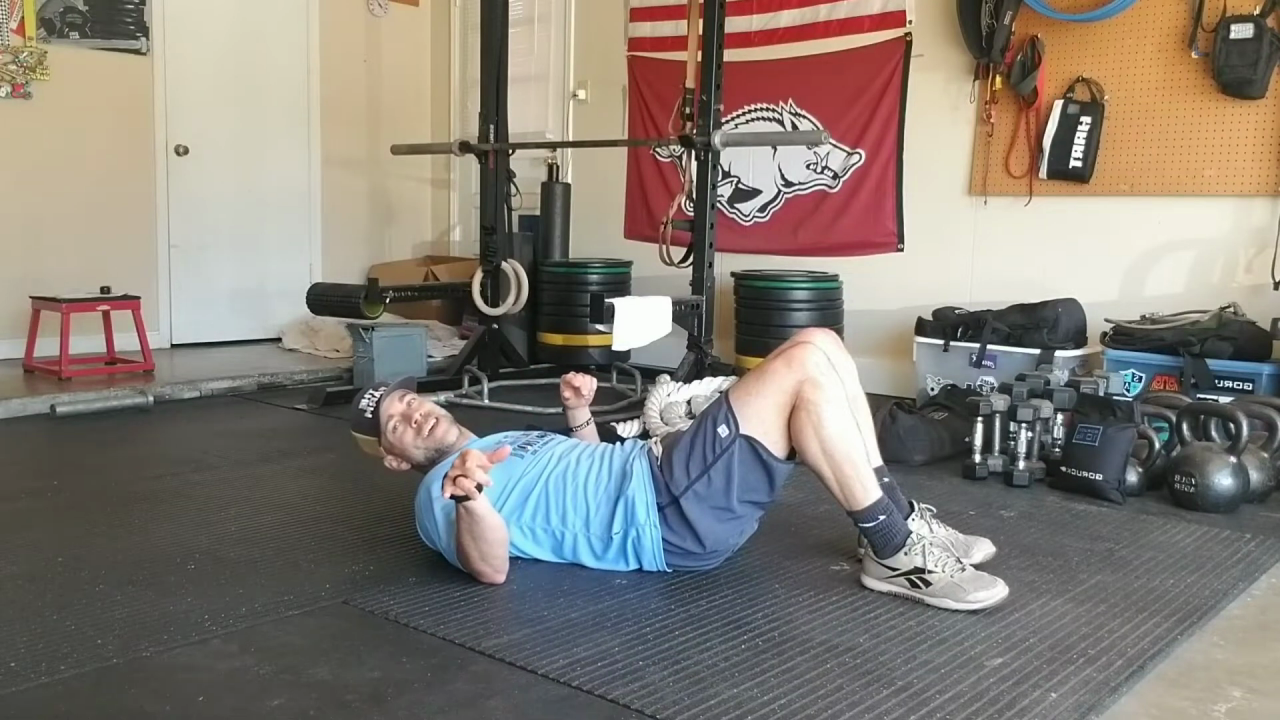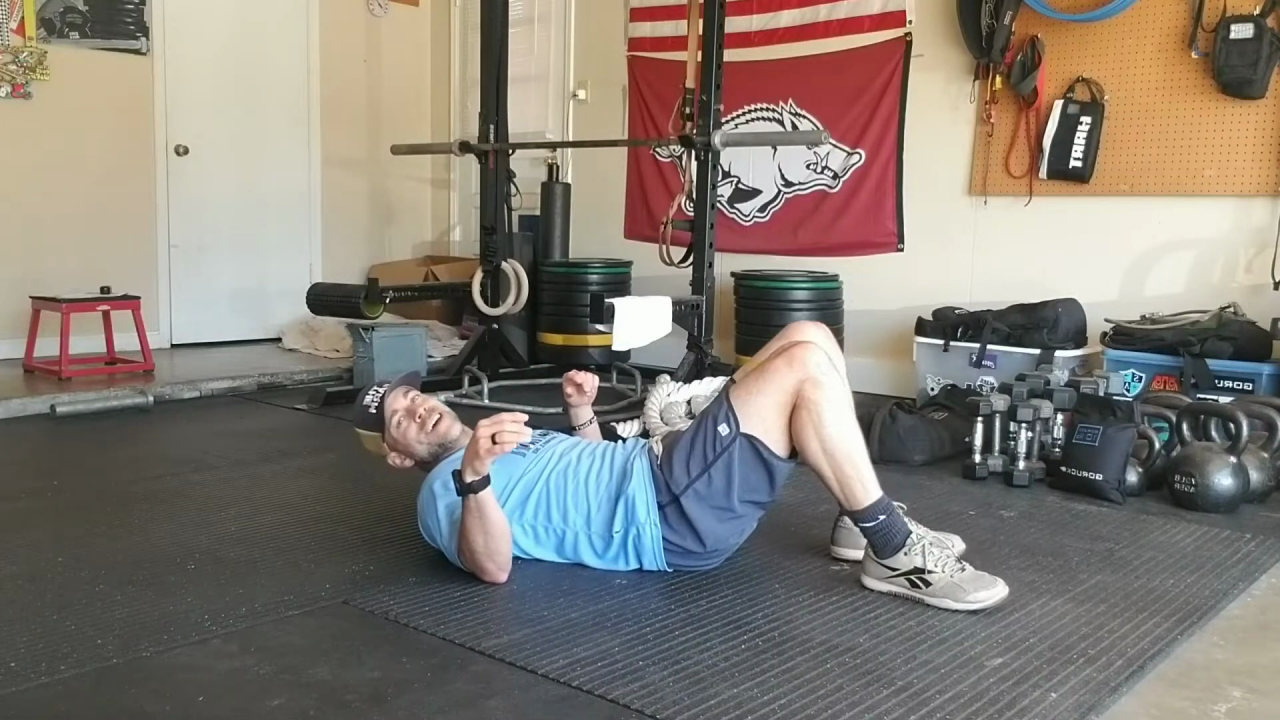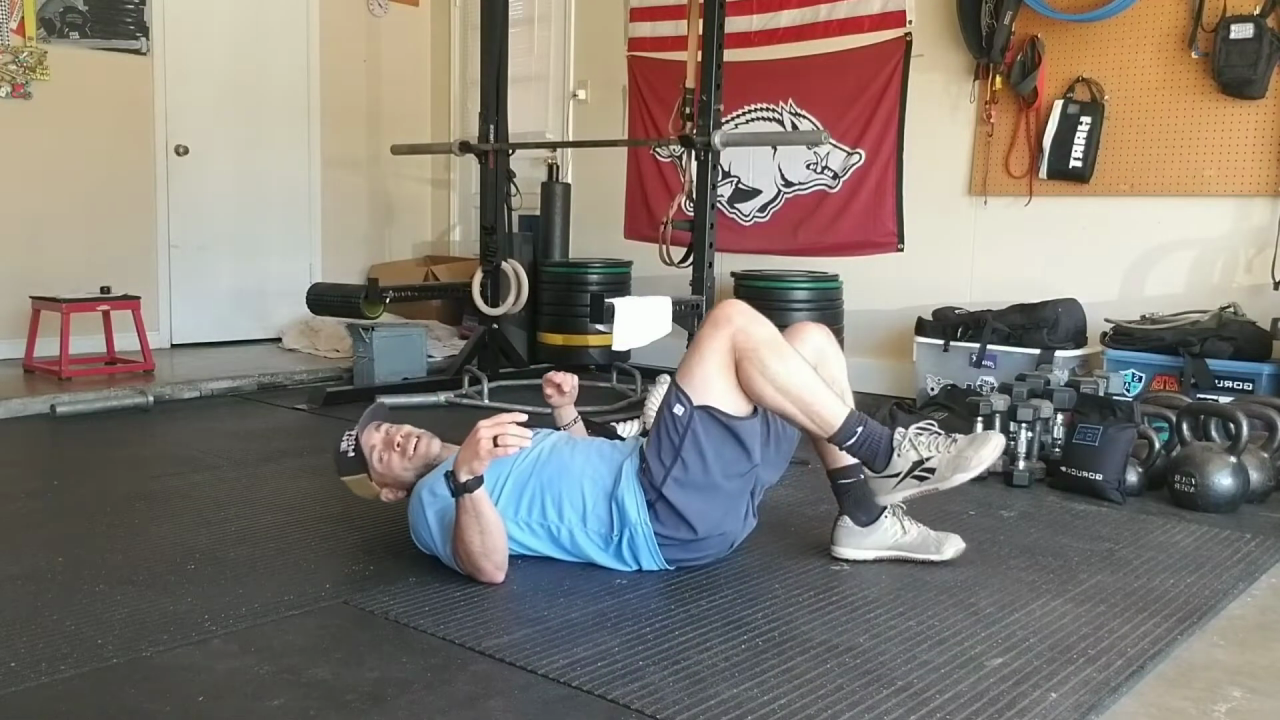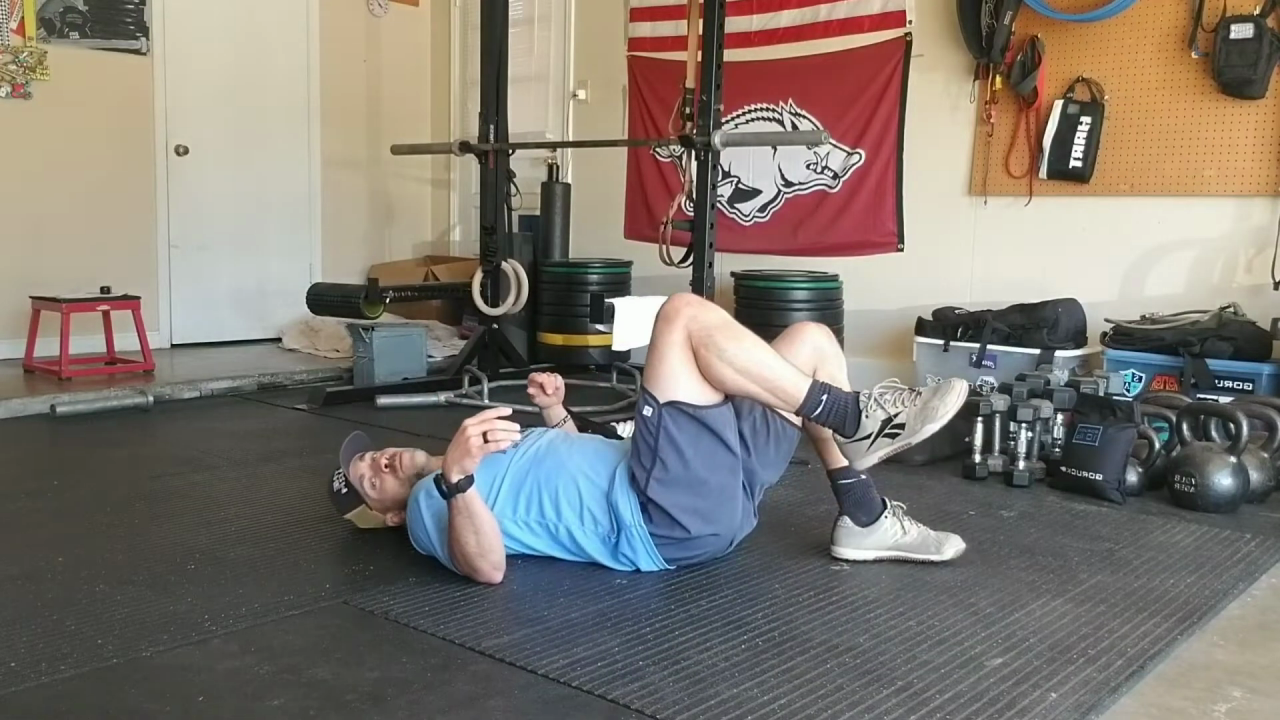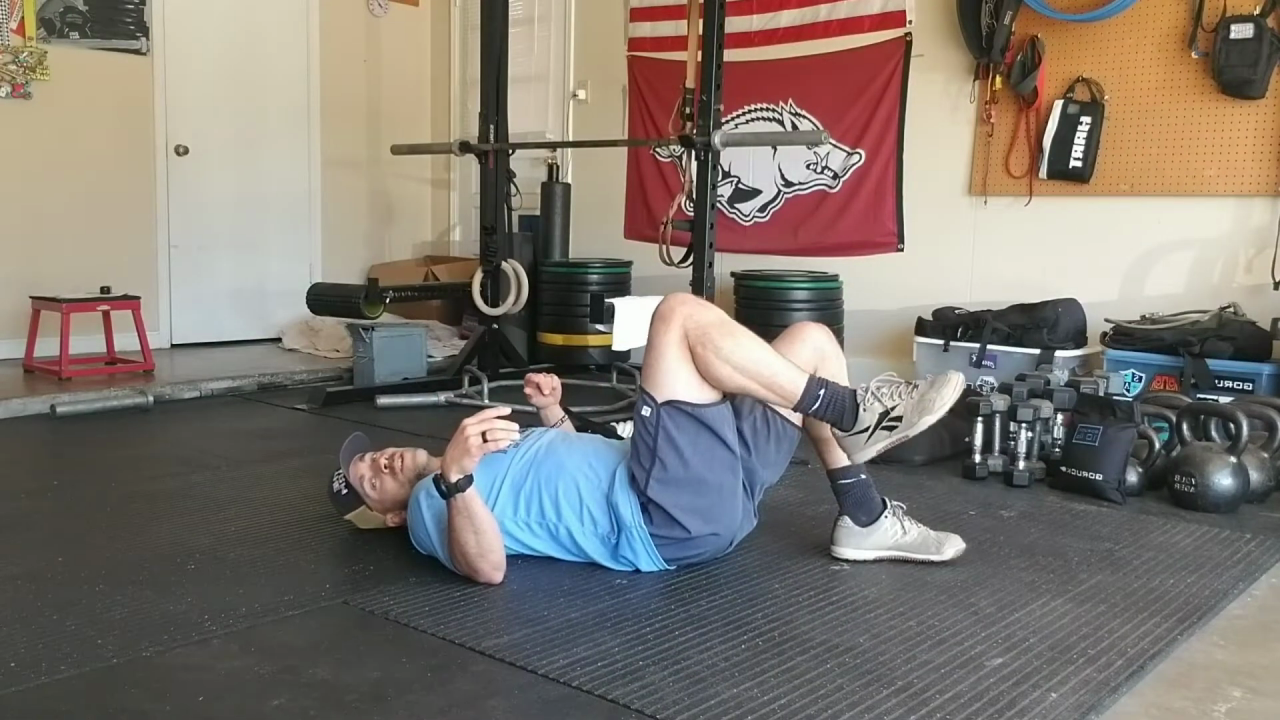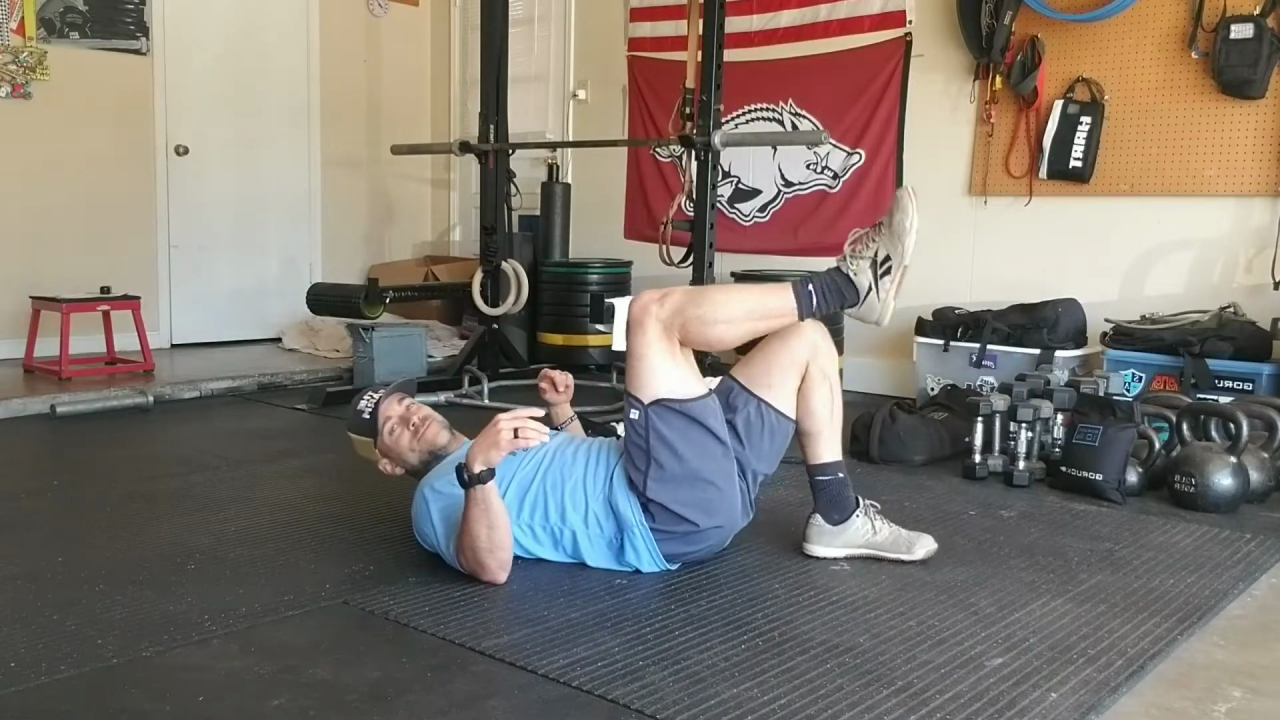
dt=0.5s
person 1, frame 1
left shoulder: (498, 443)
right shoulder: (437, 494)
right elbow: (491, 568)
left wrist: (577, 416)
right wrist: (466, 494)
left hip: (660, 467)
right hip: (671, 518)
left knee: (820, 344)
right knee: (806, 369)
left ankle: (894, 516)
right ankle: (895, 552)
person 1, frame 2
left shoulder: (494, 445)
right shoulder: (444, 495)
right elbow: (493, 567)
left wrist: (580, 415)
right wrist: (474, 476)
left hip: (663, 470)
right hip: (672, 519)
left knee: (809, 338)
right knee: (805, 369)
left ankle: (861, 520)
right ankle: (895, 553)
person 1, frame 3
left shoulder: (472, 456)
right shoulder: (434, 501)
right elbow: (490, 567)
left wrist: (564, 414)
right wrist: (467, 473)
left hip: (658, 481)
right hip: (664, 519)
left knee: (812, 340)
right knee: (733, 321)
left ankle: (864, 520)
right ankle: (889, 458)
person 1, frame 4
left shoulder: (477, 464)
right shoulder: (431, 506)
right elbow: (488, 567)
left wrist: (555, 413)
right wrist: (456, 477)
left hip: (711, 488)
right hip: (667, 519)
left knee: (812, 339)
right knee: (685, 314)
left ankle: (864, 520)
right ankle: (858, 420)
person 1, frame 5
left shoulder: (476, 467)
right shoulder: (432, 506)
right elbow: (487, 567)
left wrist: (551, 413)
right wrist: (455, 476)
left hip: (712, 484)
right hip: (667, 518)
left knee: (812, 341)
right knee: (682, 314)
left ankle: (865, 520)
right ankle: (855, 416)
person 1, frame 6
left shoulder: (487, 452)
right shoulder: (438, 498)
right elbow: (493, 566)
left wrist: (561, 414)
right wrist: (479, 467)
left hip: (710, 487)
right hip: (675, 519)
left knee: (806, 339)
right knee: (655, 312)
left ankle: (839, 519)
right ankle: (853, 283)
